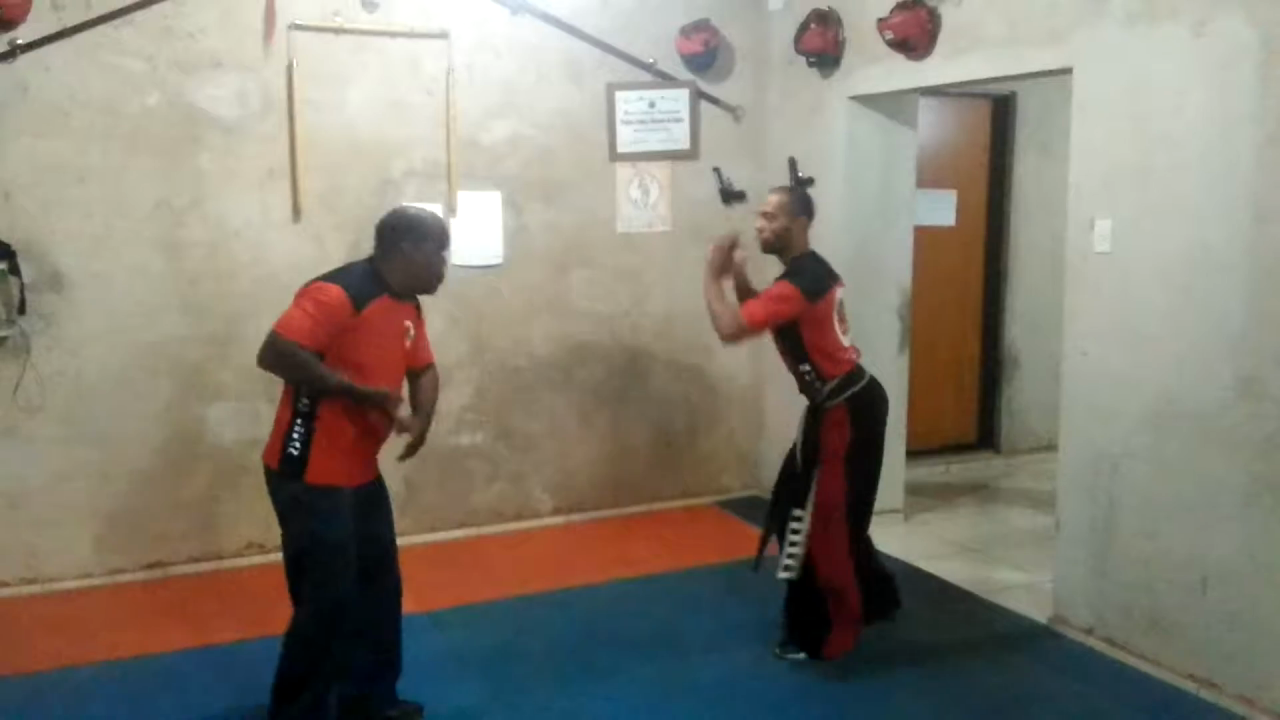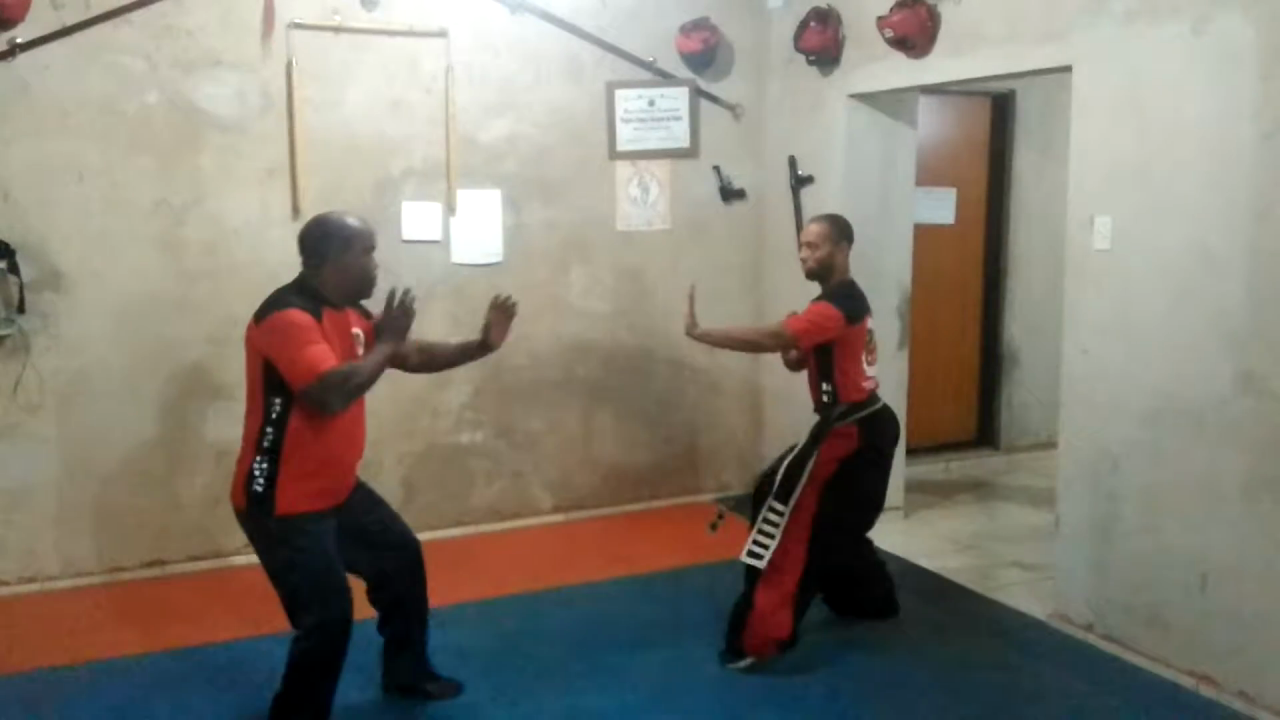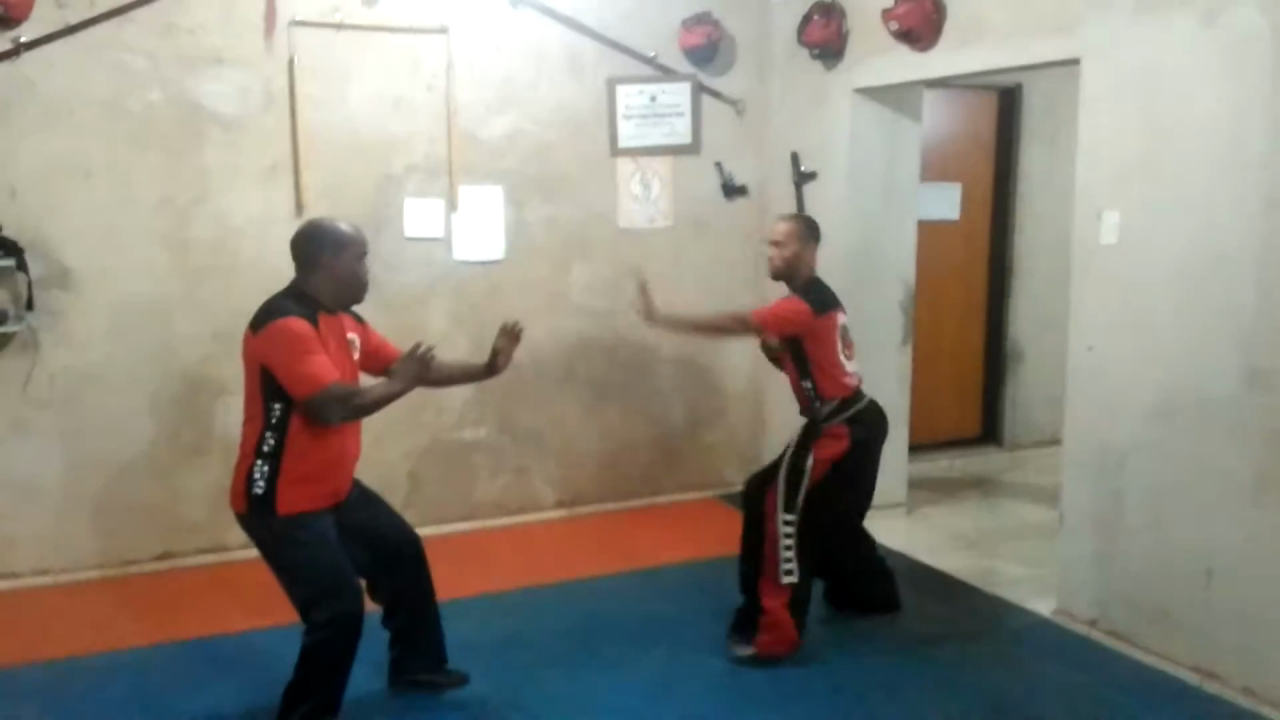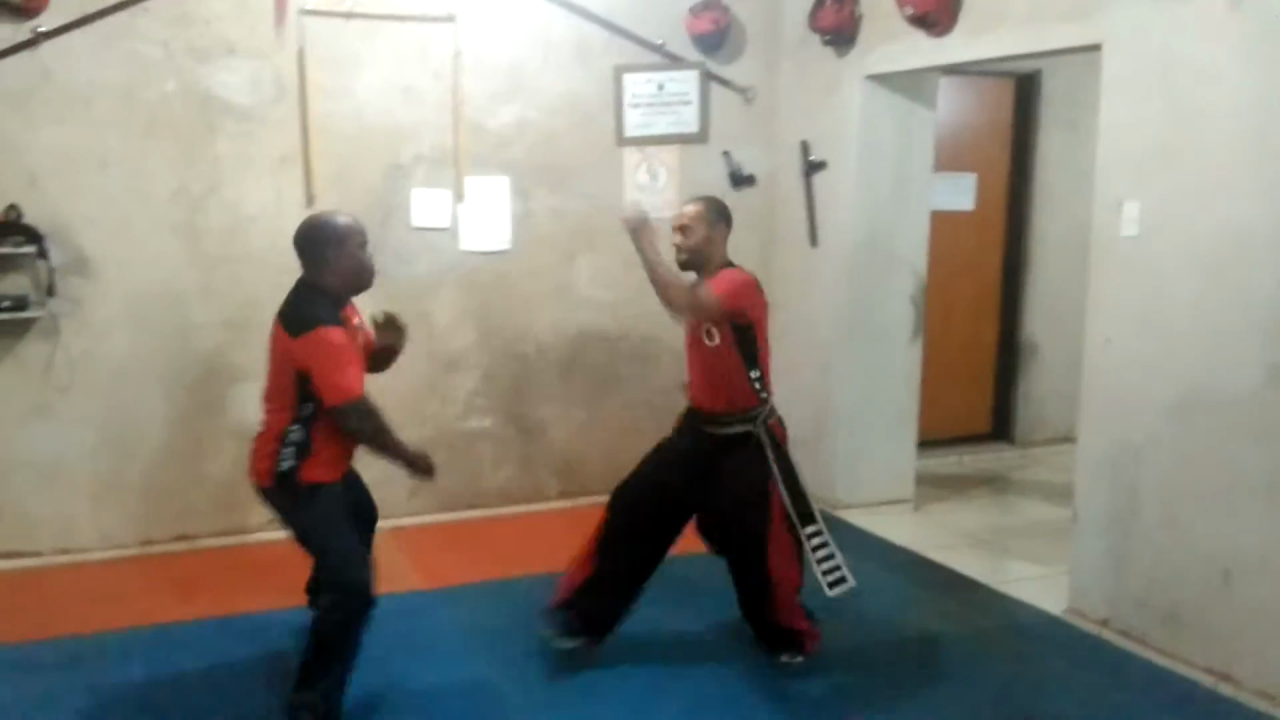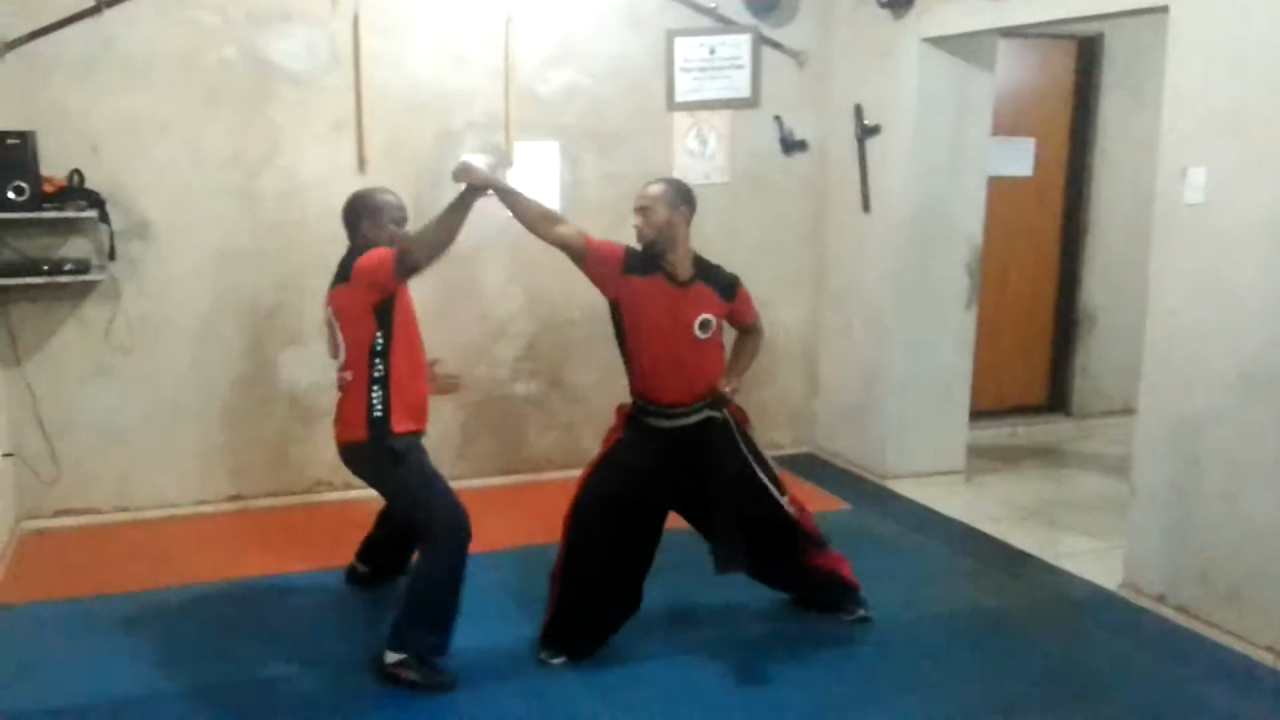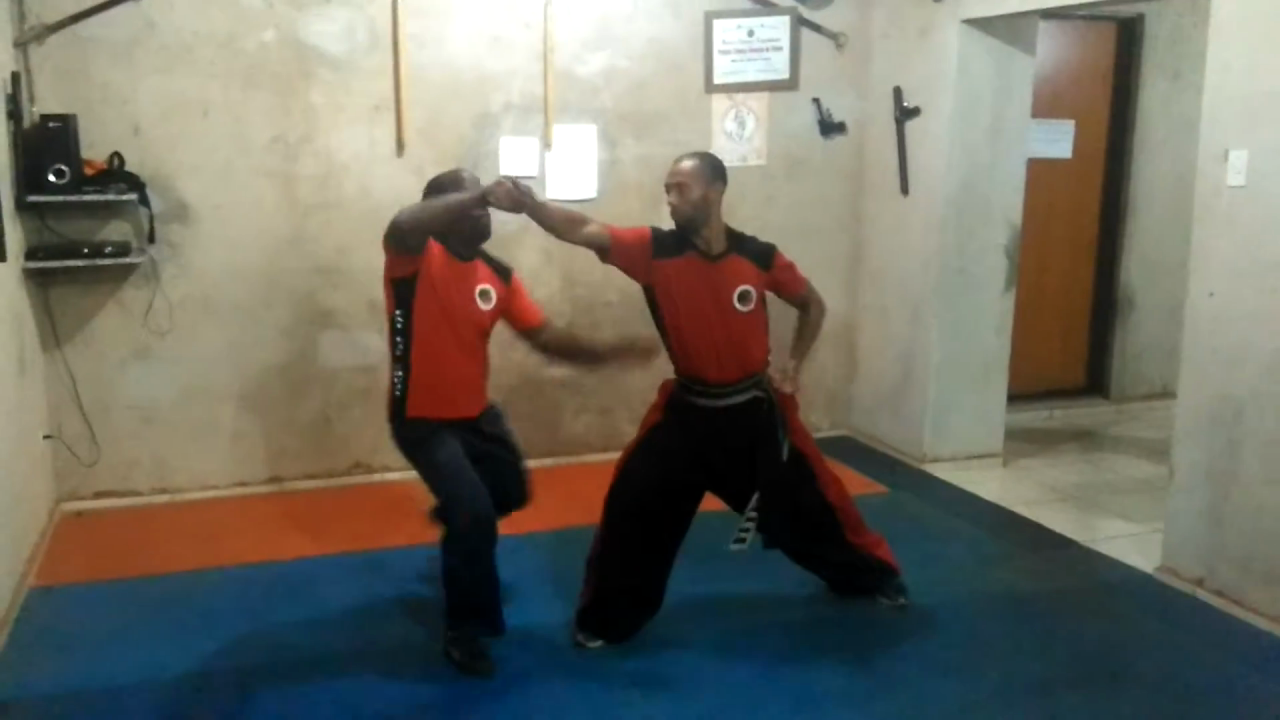
dt=0.4s
person 1, frame 1
left shoulder: (407, 306)
right shoulder: (337, 294)
left elbow: (422, 370)
right elbow: (274, 353)
left wrist: (421, 413)
right wrist: (360, 393)
left hip: (360, 473)
right hip: (308, 474)
left knee: (378, 583)
right knee: (327, 598)
person 1, frame 2
left shoulder: (349, 314)
right shoulder: (285, 318)
left elbow: (415, 355)
right elbow: (333, 392)
left wrist: (482, 346)
right wrist: (385, 343)
left hip: (336, 489)
right hip: (280, 503)
left knee: (400, 559)
right knee: (326, 615)
left ankle: (406, 673)
person 1, frame 3
left shoulder: (343, 320)
right shoulder: (283, 325)
left elbow: (405, 364)
right elbow: (333, 405)
left wrist: (486, 368)
right wrist: (400, 383)
left hip: (334, 487)
right hip: (281, 503)
left knee: (402, 553)
right knee: (339, 609)
left ankle: (417, 663)
person 1, frame 4
left shoulder: (333, 304)
right shoulder: (320, 327)
left elbow: (369, 362)
right elbow: (355, 414)
left wrist: (386, 346)
right wrist: (408, 456)
left hip: (313, 463)
right hip: (296, 474)
left knee: (358, 520)
right knee: (349, 583)
left ankle: (326, 600)
person 1, frame 5
left shoulder: (357, 282)
right shoulder: (370, 268)
right elbow: (418, 253)
left wrist: (414, 382)
right wrist: (468, 197)
left hip: (369, 431)
right hip: (381, 437)
left knee: (410, 504)
right knee: (449, 528)
left ankle: (370, 566)
right ankle: (406, 652)
person 1, frame 6
left shoulder: (493, 273)
right shoulder: (414, 251)
left elbow: (544, 336)
right elbow: (401, 226)
left wrist: (605, 353)
right wrist: (477, 196)
left hip: (473, 411)
right hip: (422, 418)
left knee: (508, 491)
right knee: (475, 518)
left ankle: (453, 524)
right ankle: (465, 630)
person 2, frame 1
left shoulder: (795, 284)
right shoulder: (814, 272)
left elbow: (730, 329)
right elbow: (767, 314)
left wrist: (714, 277)
right wrist: (739, 278)
left hip: (841, 410)
right hip: (857, 399)
left knee: (819, 520)
right knee: (840, 511)
left ankle: (820, 635)
right ankle: (872, 598)
person 2, frame 2
left shoulder: (836, 308)
right shoulder: (845, 301)
left elbow: (771, 339)
right elbow: (795, 359)
left wrist: (699, 332)
right wrist: (793, 345)
left hip: (851, 432)
right hip: (870, 426)
left knee: (782, 507)
right knee: (836, 526)
left ankle: (760, 635)
right ankle: (870, 598)
person 2, frame 3
left shoulder: (803, 306)
right shoulder: (813, 300)
left elbow: (737, 323)
right elbow: (789, 353)
left wrist: (662, 318)
right wrist: (777, 351)
left hip: (839, 431)
right hip: (854, 422)
left knee: (771, 509)
right knee: (836, 518)
left ankle: (770, 632)
right ankle: (870, 594)
person 2, frame 4
left shoulder: (739, 284)
right shoulder: (696, 288)
left elbow: (683, 303)
left wrist: (645, 242)
right wrist: (699, 363)
left hip: (748, 439)
right hip: (697, 432)
left knee: (759, 543)
right knee: (632, 516)
left ankle: (788, 633)
right ankle: (585, 615)
person 2, frame 5
left shoulder: (723, 286)
right shoulder: (622, 269)
left elbow: (753, 332)
right elbow: (555, 228)
left wrist: (732, 375)
right wrist: (494, 186)
left hip: (710, 431)
right hip: (646, 433)
left knee: (766, 518)
right knee: (597, 524)
left ankle: (836, 590)
right ankle: (567, 635)
person 2, frame 6
left shoulder: (760, 257)
right shoulder: (654, 250)
left elbow: (812, 303)
right elbow: (582, 229)
left wrist: (795, 359)
right wrist: (526, 201)
left hip: (754, 410)
right hip: (688, 411)
left knee: (810, 500)
right knee: (634, 506)
left ankle: (875, 575)
right ankle: (607, 618)
